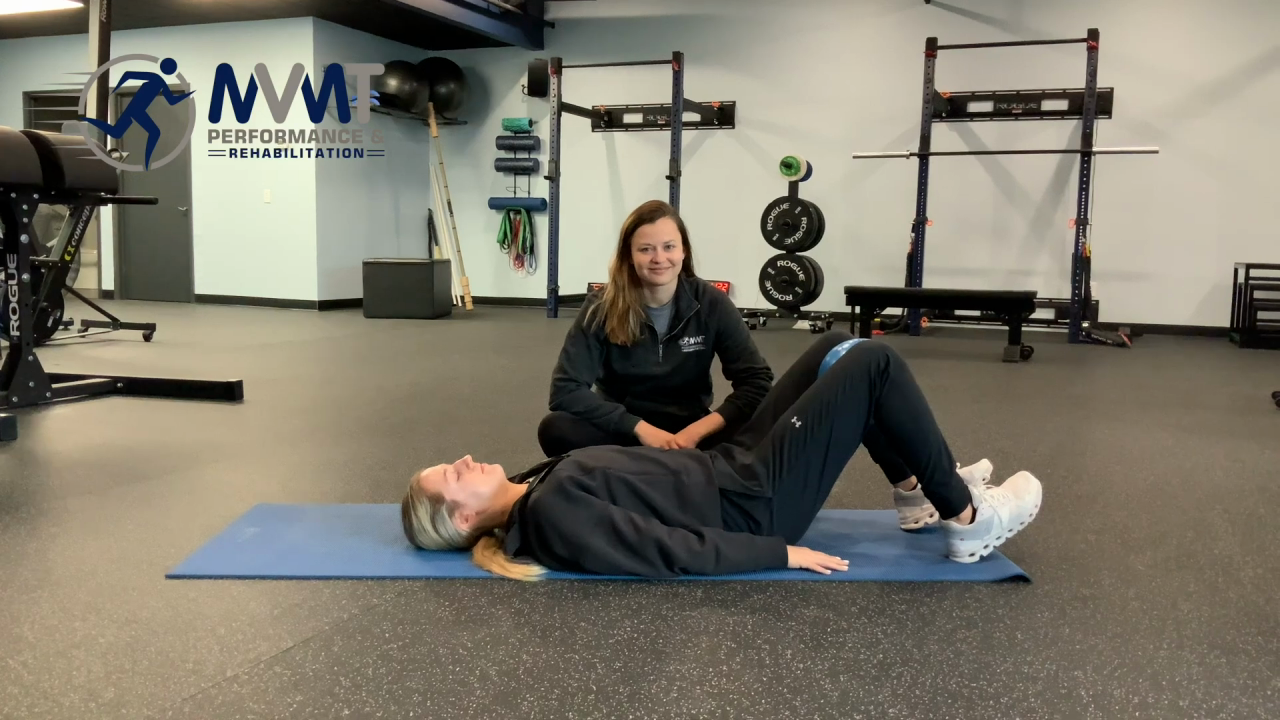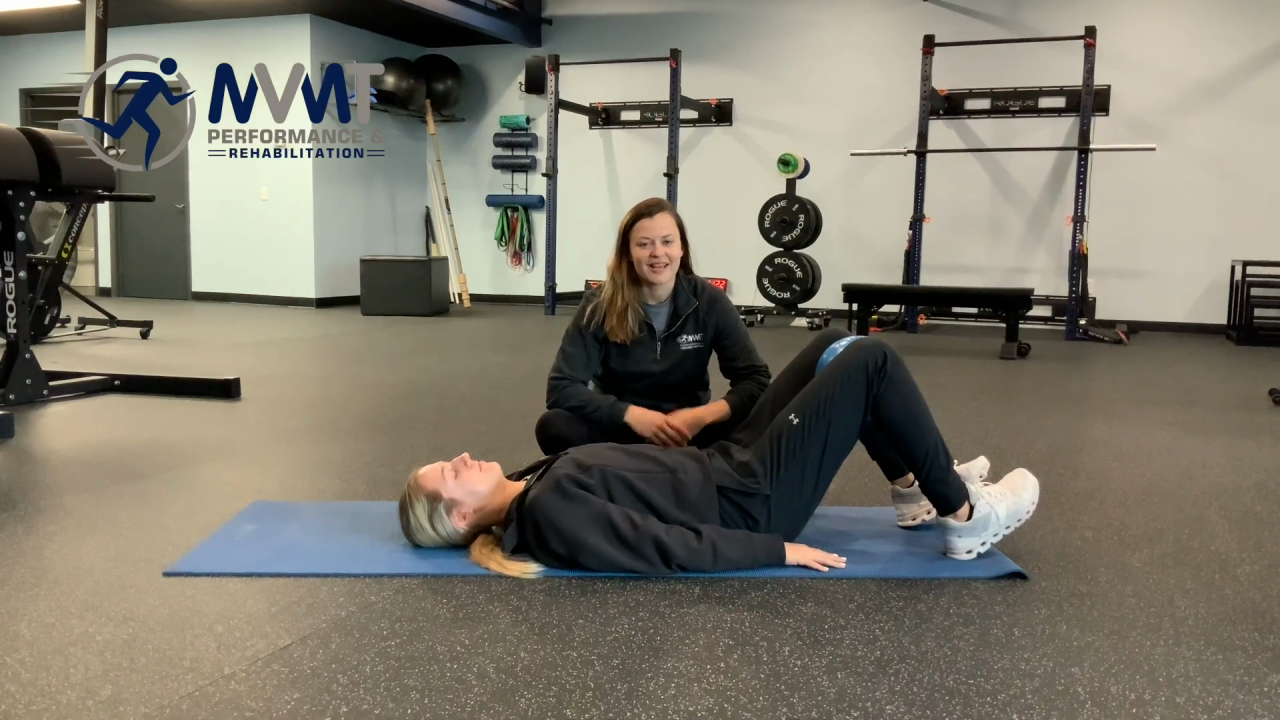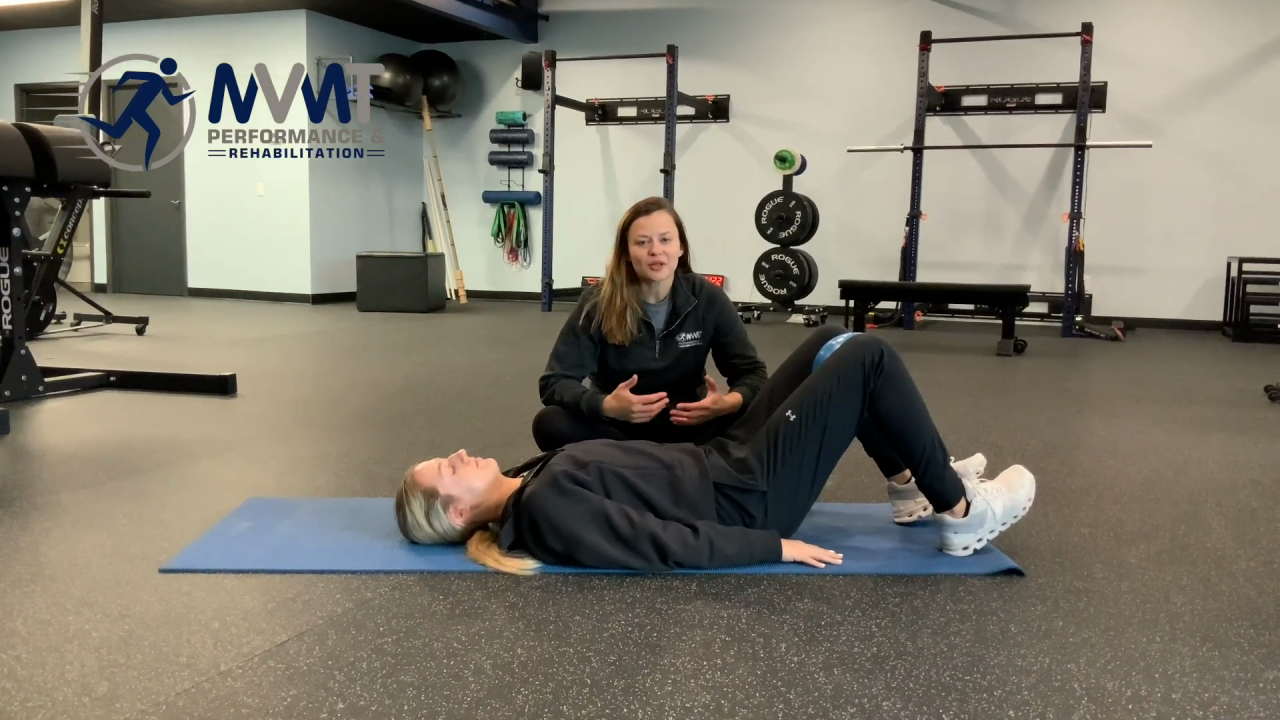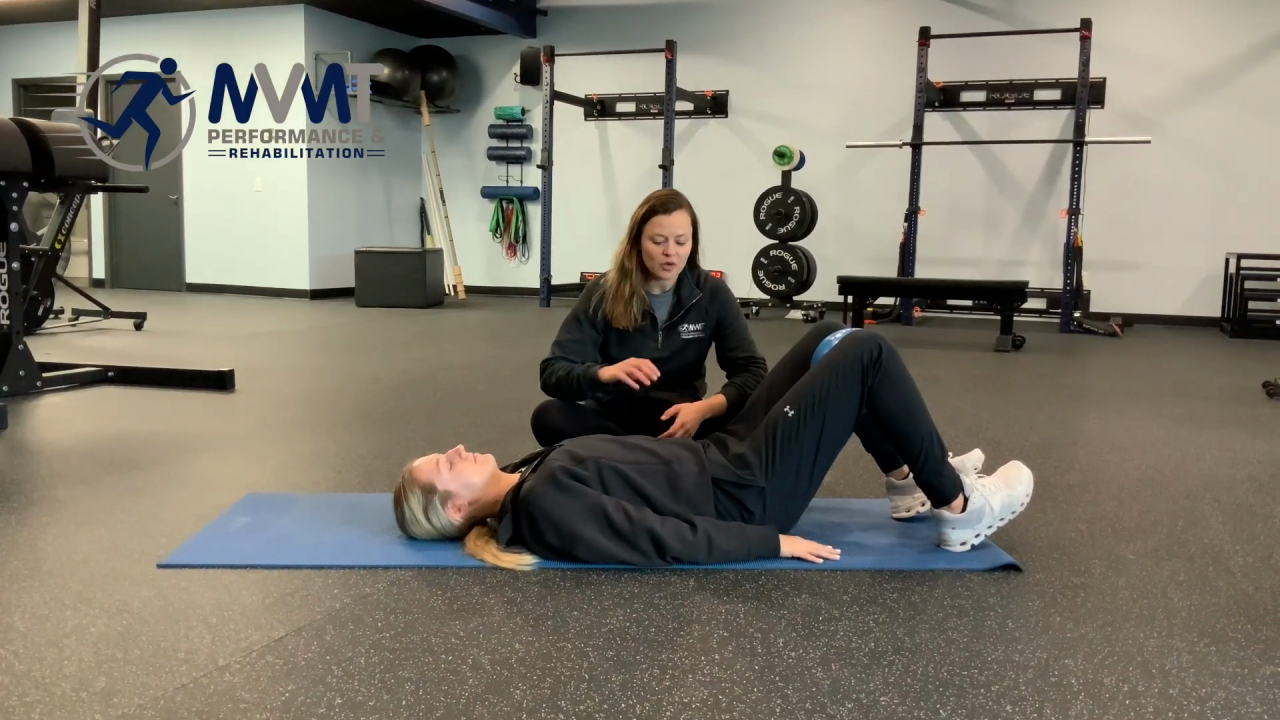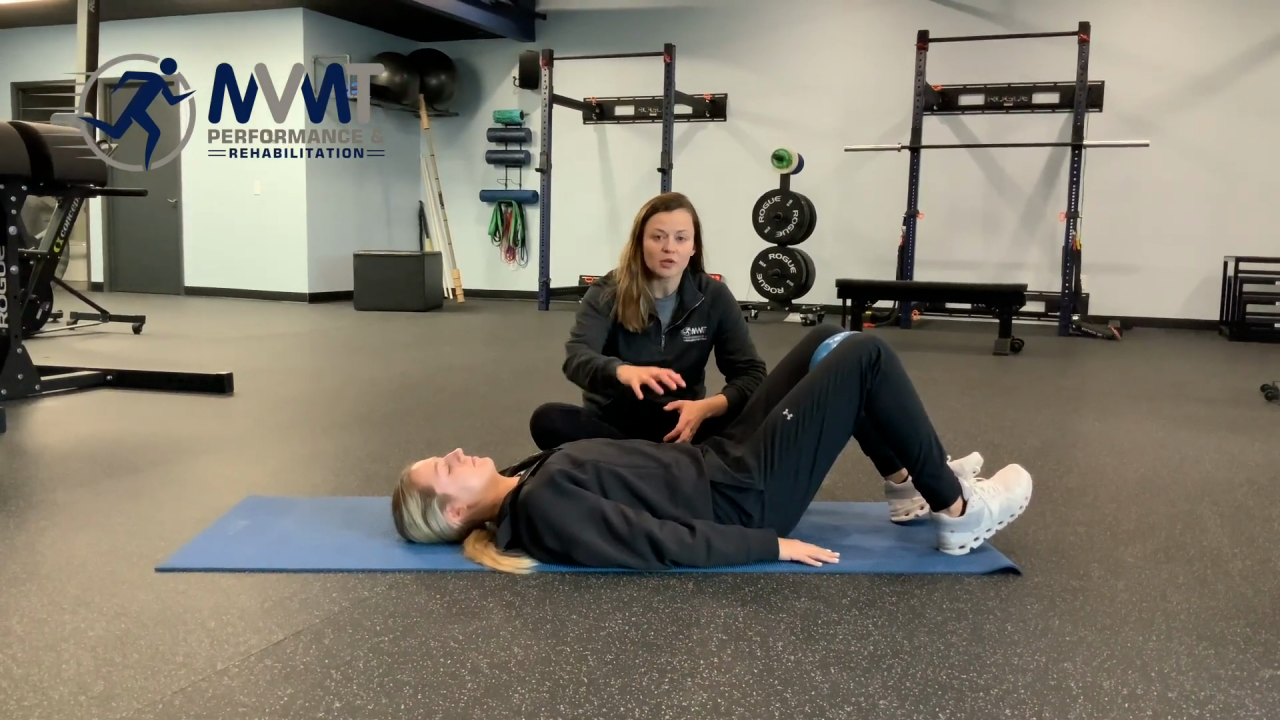
dt=1s
person 1, frame 1
left shoulder: (535, 489)
right shoulder: (551, 517)
right elbow: (674, 551)
right wrist: (783, 554)
left hip: (727, 467)
right hip: (754, 505)
left knee: (840, 349)
right knee: (875, 364)
left ankle: (923, 490)
right ankle: (966, 520)
person 1, frame 2
left shoulder: (533, 483)
right shoulder: (549, 513)
right elbow: (673, 547)
right wrist: (780, 550)
left hip: (725, 465)
right hip: (752, 501)
left knee: (837, 343)
right knee: (872, 361)
left ankle: (920, 485)
right ankle: (964, 516)
person 1, frame 3
left shoulder: (530, 479)
right shoulder: (546, 509)
right elbow: (669, 543)
right wrist: (776, 546)
left hip: (720, 461)
right hip: (748, 497)
left knee: (833, 341)
right knee: (869, 357)
left ankle: (916, 484)
right ankle: (960, 511)
person 1, frame 4
left shoulder: (527, 477)
right shoulder: (543, 505)
right elbow: (668, 540)
right wrist: (774, 543)
left hip: (719, 458)
right hip: (746, 494)
left knee: (832, 335)
right knee: (867, 354)
left ankle: (914, 479)
right ankle: (957, 509)
person 1, frame 5
left shoulder: (526, 481)
right shoulder: (542, 509)
right elbow: (668, 544)
right wrist: (774, 546)
left hip: (719, 462)
right hip: (745, 497)
left knee: (832, 339)
right knee: (866, 357)
left ankle: (914, 482)
right ankle: (957, 512)
person 2, frame 1
left shoulder: (712, 304)
right shoulder: (604, 307)
left elbow: (757, 381)
right elbow: (565, 390)
left wrist: (695, 432)
right wrist: (642, 429)
left hip: (688, 431)
right hip: (623, 431)
right knee: (555, 429)
person 2, frame 2
left shoulder: (710, 301)
right shoulder: (600, 304)
left elbow: (757, 379)
right elbow: (561, 388)
left wrist: (703, 416)
right wrist: (630, 414)
left hip: (687, 430)
right hip: (619, 430)
right knee: (553, 427)
person 2, frame 3
left shoulder: (708, 299)
right shoulder: (599, 301)
left elbow: (753, 373)
right elbow: (553, 383)
left wrist: (727, 403)
right wrist: (606, 405)
left hip: (685, 428)
right hip: (616, 428)
right knee: (549, 423)
person 2, frame 4
left shoulder: (712, 293)
right shoulder: (604, 293)
left elbow: (753, 371)
right elbow: (552, 372)
left wrist: (704, 409)
right wrist: (604, 372)
left hip: (682, 422)
right hip: (613, 420)
right knee: (547, 417)
person 2, frame 5
left shoulder: (714, 296)
right shoulder: (607, 294)
left elbow: (752, 374)
right elbow: (578, 358)
left wrist: (706, 407)
right wrist: (623, 371)
left hip: (680, 424)
right hip: (611, 422)
right knee: (547, 420)
